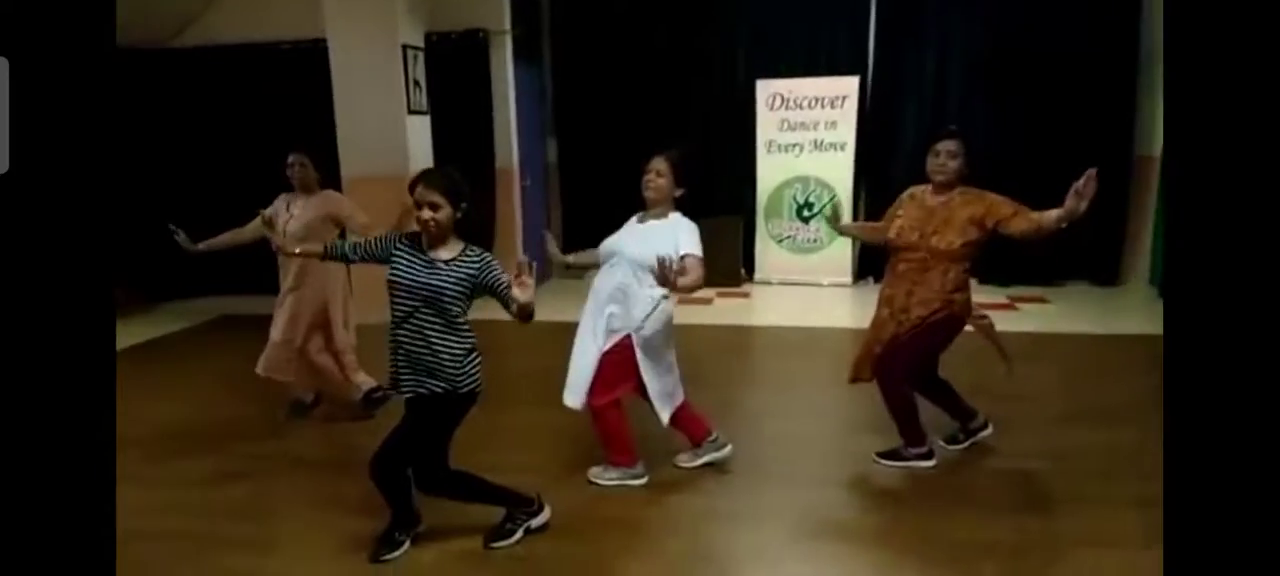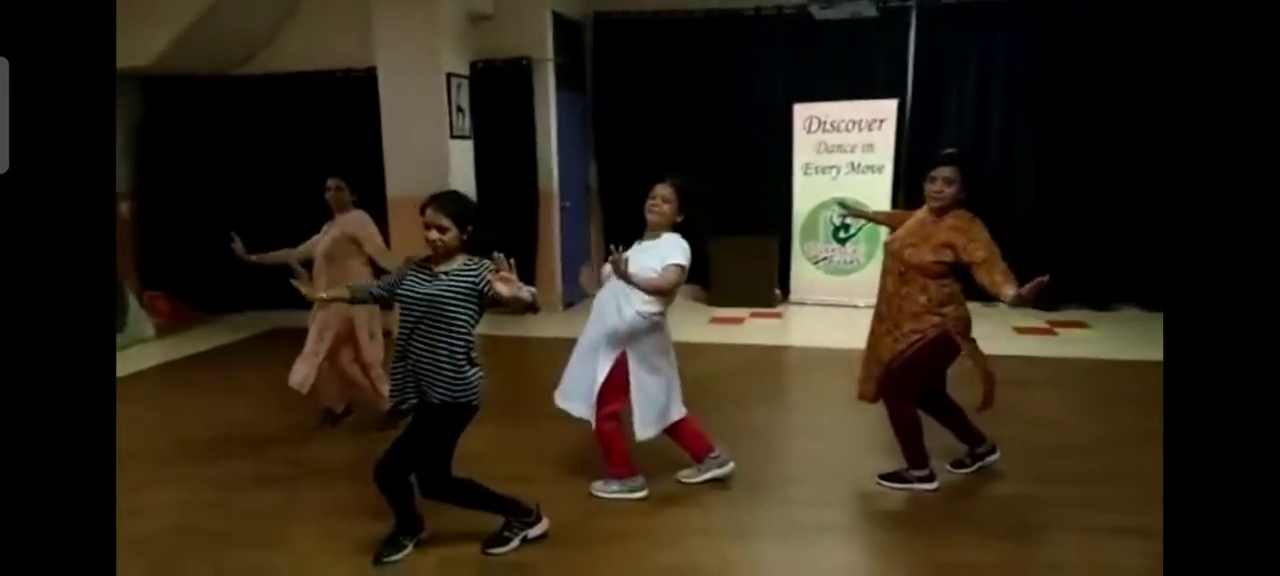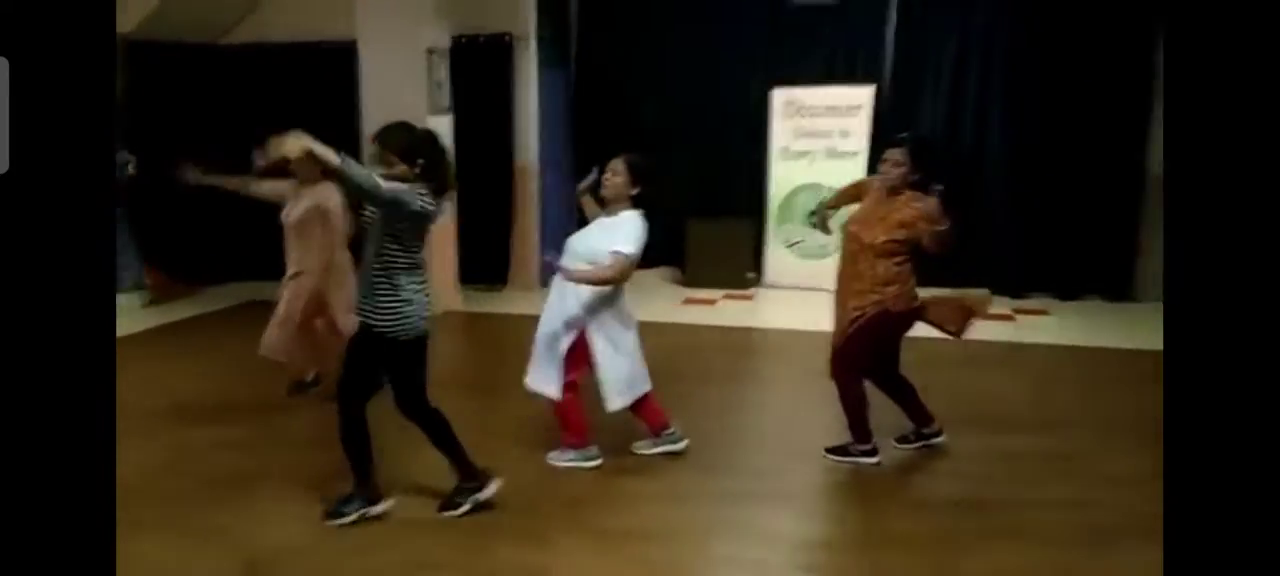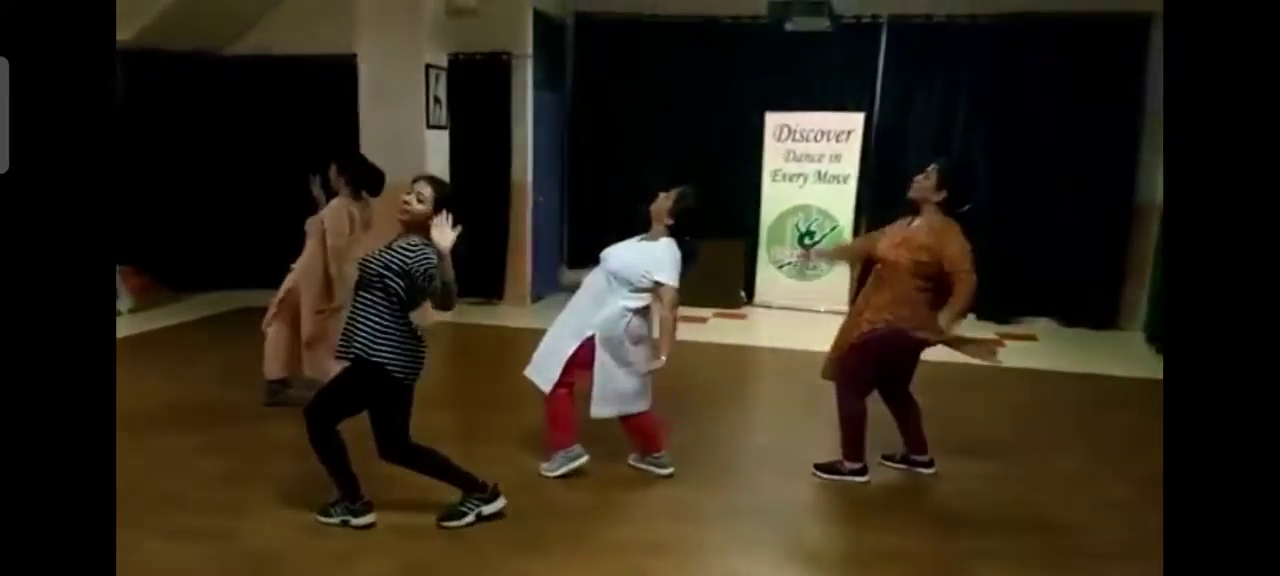
dt=0.7s
person 1, frame 1
left shoulder: (475, 262)
right shoulder: (397, 245)
left elbow: (521, 310)
right elbow: (349, 251)
left wrist: (525, 301)
right wrist: (294, 249)
left hip: (453, 383)
right hip: (418, 381)
left knee: (386, 463)
right knee: (430, 475)
left ankle: (404, 523)
right ankle: (524, 506)
person 1, frame 2
left shoulder: (477, 271)
right shoulder: (414, 271)
left elbow: (529, 301)
right elbow: (372, 291)
left wrist: (515, 293)
right wrist: (321, 295)
left hip: (453, 393)
right hip: (426, 391)
left knee: (390, 469)
right knee: (434, 480)
left ankle: (420, 525)
right ankle: (522, 515)
person 1, frame 3
left shoulder: (407, 199)
right shoulder: (422, 196)
left elbow: (367, 182)
left wrist: (311, 147)
left hip: (388, 320)
right hip: (410, 319)
left knee: (350, 401)
right knee: (414, 404)
left ankle: (367, 492)
right ankle: (474, 478)
person 1, frame 4
left shoulder: (420, 254)
right shoulder: (399, 246)
left elbow: (444, 299)
left wrist: (443, 254)
left hip: (383, 359)
right hip: (383, 358)
left knee: (319, 416)
right knee: (395, 446)
left ankle: (353, 503)
right ankle: (480, 492)
person 2, frame 1
left shoulder: (977, 204)
right shoulder: (912, 198)
left elbow: (1025, 221)
right elbow: (884, 232)
left wrist: (1065, 214)
right wrist: (844, 228)
left hip: (940, 309)
right hip: (900, 306)
left knee: (889, 369)
right knee: (919, 373)
left ankle: (917, 449)
right ankle: (974, 422)
person 2, frame 2
left shoulder: (965, 227)
right shoulder: (925, 213)
left elbow: (990, 266)
right elbow: (904, 219)
left wrist: (1013, 294)
right wrist: (864, 214)
left hip: (937, 327)
right hip: (905, 324)
left knee: (895, 388)
right knee: (927, 393)
left ankle: (920, 472)
right ankle: (981, 447)
person 2, frame 3
left shoulder: (915, 208)
right shoulder: (874, 188)
left elbow: (934, 244)
right elbow: (852, 190)
left wrist: (934, 223)
right wrist: (825, 209)
left hip: (884, 306)
right hip: (863, 303)
left knee: (845, 367)
right knee: (883, 371)
left ankle: (863, 446)
right ankle: (928, 428)
person 2, frame 4
left shoulder: (945, 231)
right shoulder: (906, 224)
left elbow: (966, 279)
right elbow: (869, 244)
left wrist: (948, 317)
right wrist: (826, 252)
left hip: (898, 327)
right hip: (881, 321)
left knee: (850, 383)
right knee: (894, 388)
left ankle: (853, 464)
right ankle: (919, 455)
person 3, frame 1
left shoulder: (682, 228)
right shoulder: (635, 222)
left elbow: (696, 274)
right elbow: (608, 255)
left wrist: (675, 284)
right wrist: (565, 259)
left hip: (634, 327)
right hip: (611, 322)
left knee: (600, 394)
right knee: (657, 390)
left ankle: (626, 465)
right ankle: (707, 441)
person 3, frame 2
left shoulder: (676, 246)
right shoulder: (641, 244)
left elbow: (669, 283)
left wrist: (627, 277)
right wrist: (598, 288)
left hip: (633, 342)
right hip: (616, 338)
left knee: (603, 408)
right knee: (662, 406)
left ankle: (625, 478)
right ankle: (710, 458)
person 3, frame 3
left shoulder: (631, 225)
right shoulder: (609, 217)
left elbow: (615, 272)
left wrist: (572, 274)
right wrist: (584, 194)
left hip: (591, 317)
right hip: (580, 314)
left knee: (561, 380)
right knee: (623, 379)
left ankle: (580, 447)
right ankle: (665, 433)
person 3, frame 4
left shoulder: (665, 253)
right shoulder: (646, 241)
left elbow: (668, 307)
left wrist: (663, 354)
right wrist: (581, 276)
left hip: (606, 329)
right hip: (595, 321)
left knee: (557, 378)
right knee: (627, 393)
left ankle: (566, 448)
right ankle: (653, 454)
person 4, frame 1
left shoulder: (330, 200)
right shoulder: (282, 203)
left elbow: (366, 231)
right elbow: (246, 232)
right wrist: (199, 247)
left hip: (319, 283)
right hip: (295, 285)
left knee: (286, 343)
right knee: (312, 344)
left ankle: (307, 394)
right ankle: (366, 390)
person 4, frame 2
left shoulder: (357, 219)
right shoulder: (329, 228)
left elbow: (381, 254)
right elbow: (297, 254)
right wrist: (251, 258)
left hip: (349, 300)
right hip: (331, 302)
left knee: (318, 357)
right knee: (346, 357)
left ankle: (338, 405)
person 4, frame 3
left shoulder: (326, 190)
right shoulder: (291, 189)
left elbow: (341, 215)
right elbow: (250, 187)
right wrist: (205, 179)
left hip: (321, 271)
right hip: (302, 270)
person 4, frame 4
left shoulder: (339, 207)
right shoulder: (361, 207)
left elbow: (337, 250)
left wrist: (338, 295)
right wrist: (321, 199)
left hip: (315, 277)
right hip: (343, 282)
left knee: (282, 322)
right knee: (335, 336)
left ankle: (277, 384)
